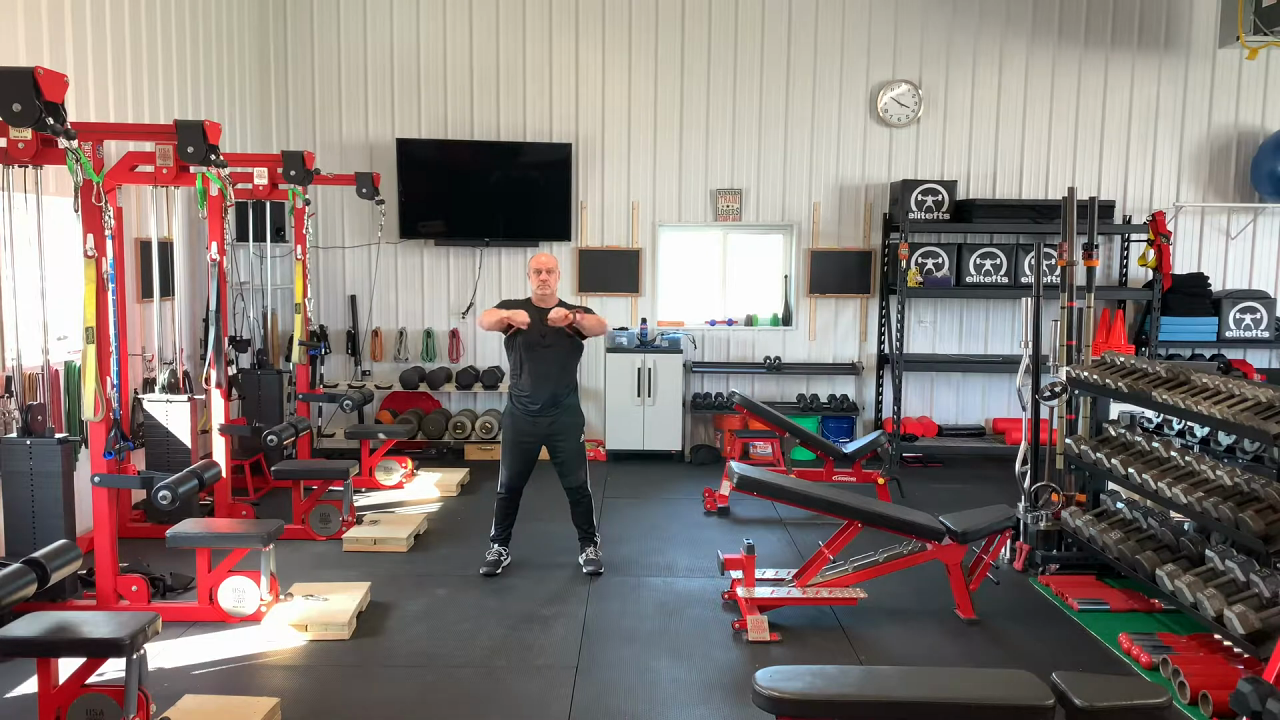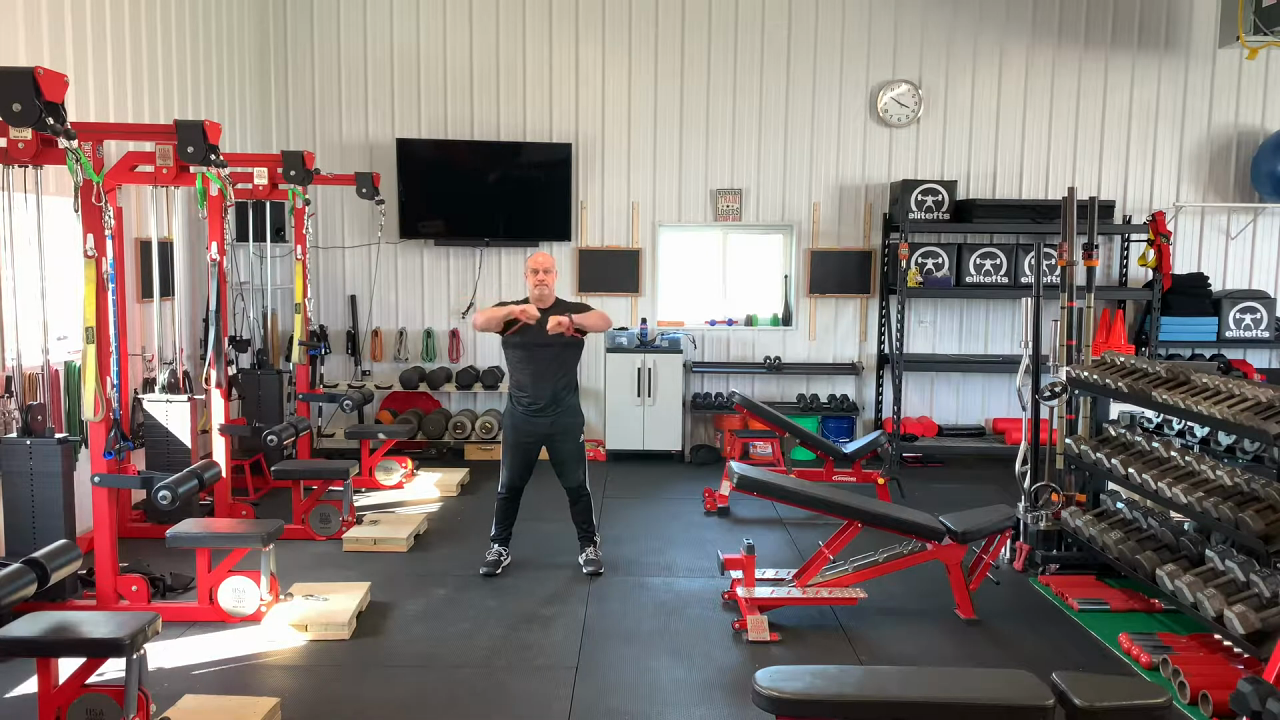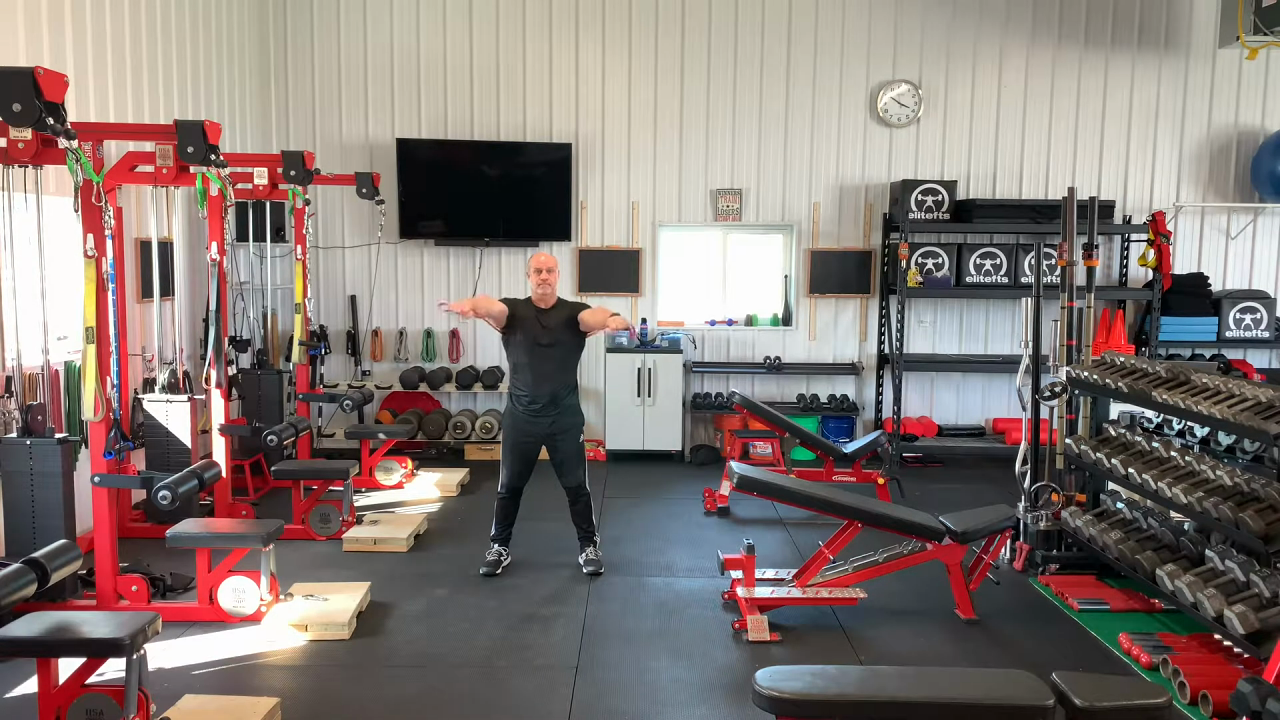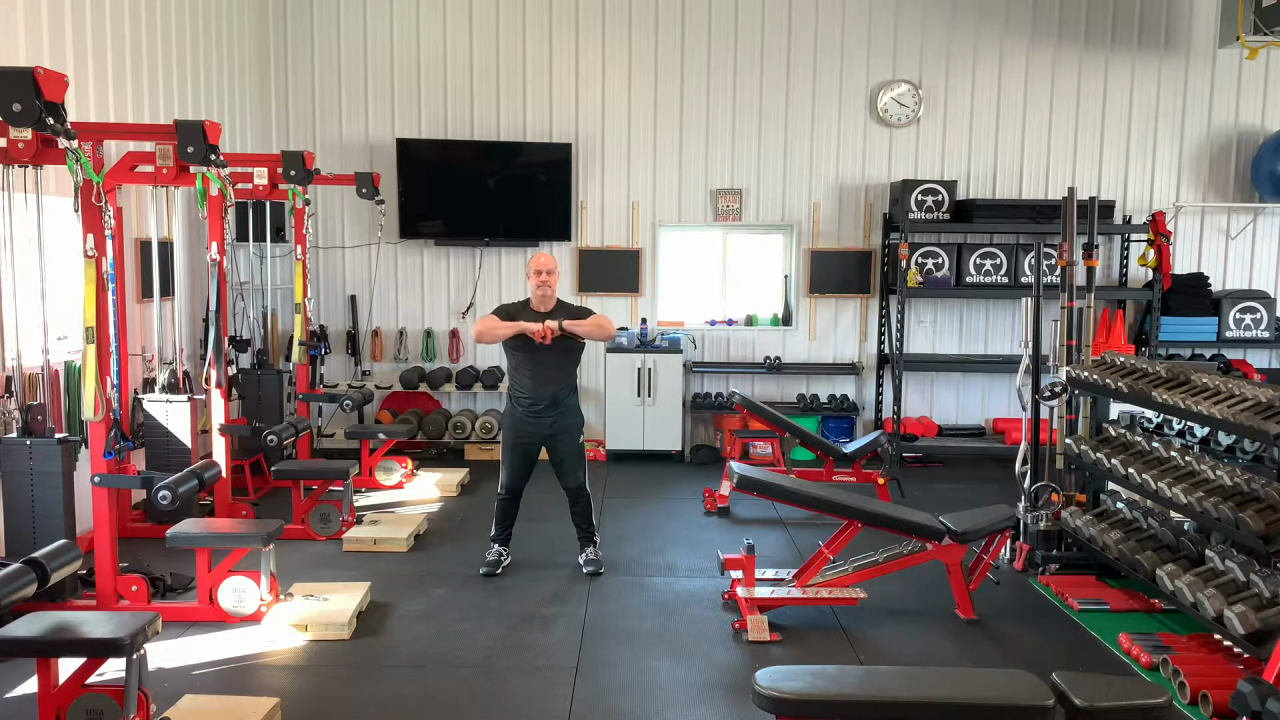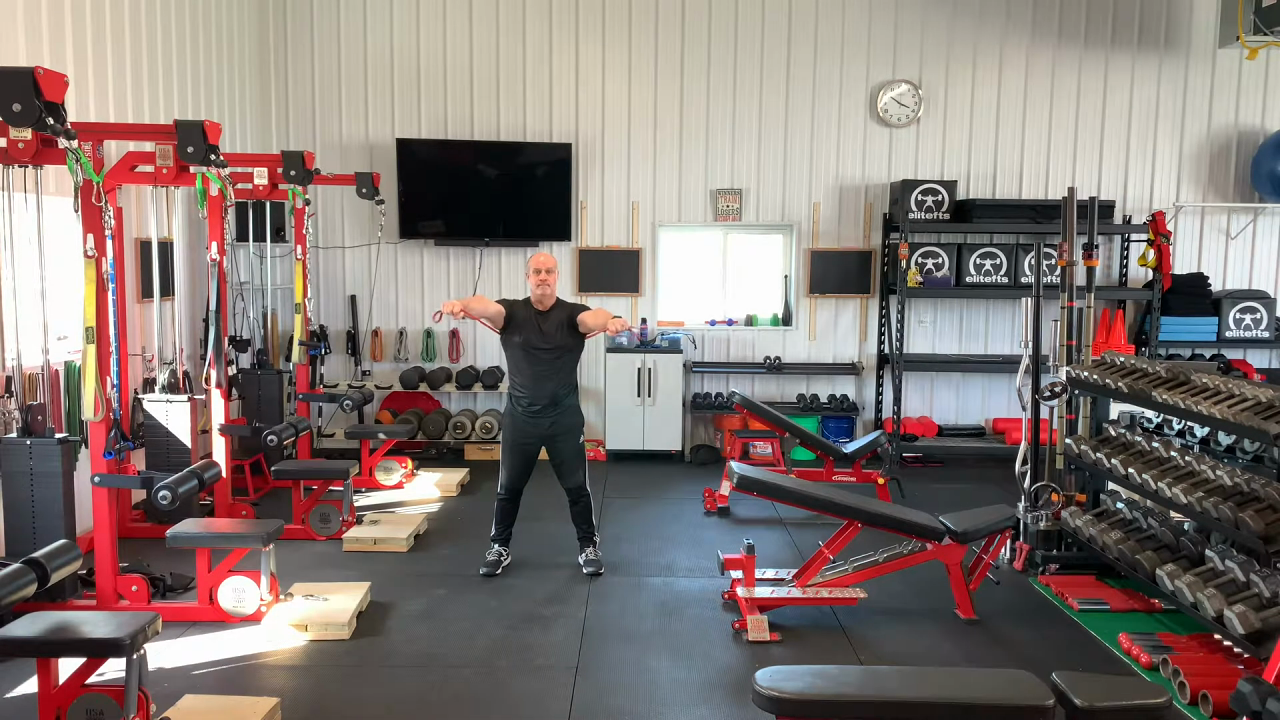
dt=1s
person 1, frame 1
left shoulder: (575, 312)
right shoulder: (513, 308)
left elbow: (600, 327)
right elbow: (484, 321)
left wrist: (570, 317)
right wrist: (507, 317)
left hip: (565, 417)
right hip: (521, 416)
left knee: (577, 486)
right knee: (509, 486)
left ankle: (589, 546)
right ankle: (499, 547)
person 1, frame 2
left shoulder: (572, 310)
right shoulder: (511, 311)
left elbow: (604, 321)
right elbow: (479, 321)
left wrist: (569, 320)
right wrist: (514, 310)
left hip: (565, 417)
right hip: (521, 417)
left knee: (577, 486)
right knee: (509, 486)
left ankle: (589, 547)
right ankle: (499, 547)
person 1, frame 3
left shoulder: (572, 311)
right shoulder: (513, 310)
left elbow: (594, 316)
right elbow: (491, 306)
left wrist: (611, 318)
right wrist: (471, 305)
left hip: (565, 417)
right hip: (521, 417)
left knee: (576, 486)
right knee: (509, 487)
left ankle: (589, 547)
right ankle: (499, 547)
person 1, frame 4
left shoulder: (574, 314)
right shoulder: (511, 313)
left elbow: (608, 330)
right elbow: (478, 332)
left wrist: (561, 325)
right wrist: (523, 326)
left hip: (565, 418)
right hip: (520, 418)
left knee: (576, 487)
right knee: (509, 487)
left ankle: (589, 547)
right ankle: (499, 548)
person 1, frame 5
left shoulder: (572, 313)
right shoulder: (512, 312)
left elbow: (593, 318)
right elbow: (486, 306)
left wrist: (611, 320)
right wrist: (461, 305)
left hip: (564, 418)
right hip: (520, 418)
left knee: (577, 487)
right knee: (509, 487)
left ankle: (589, 547)
right ankle: (499, 548)
